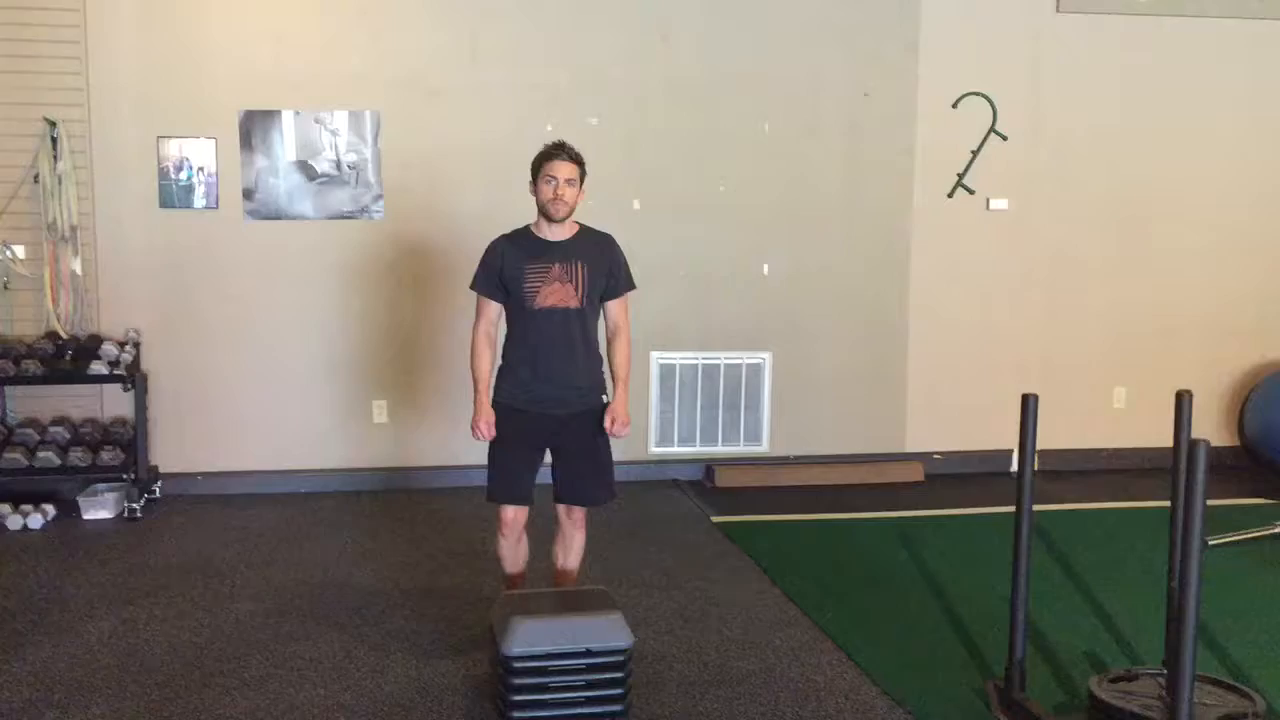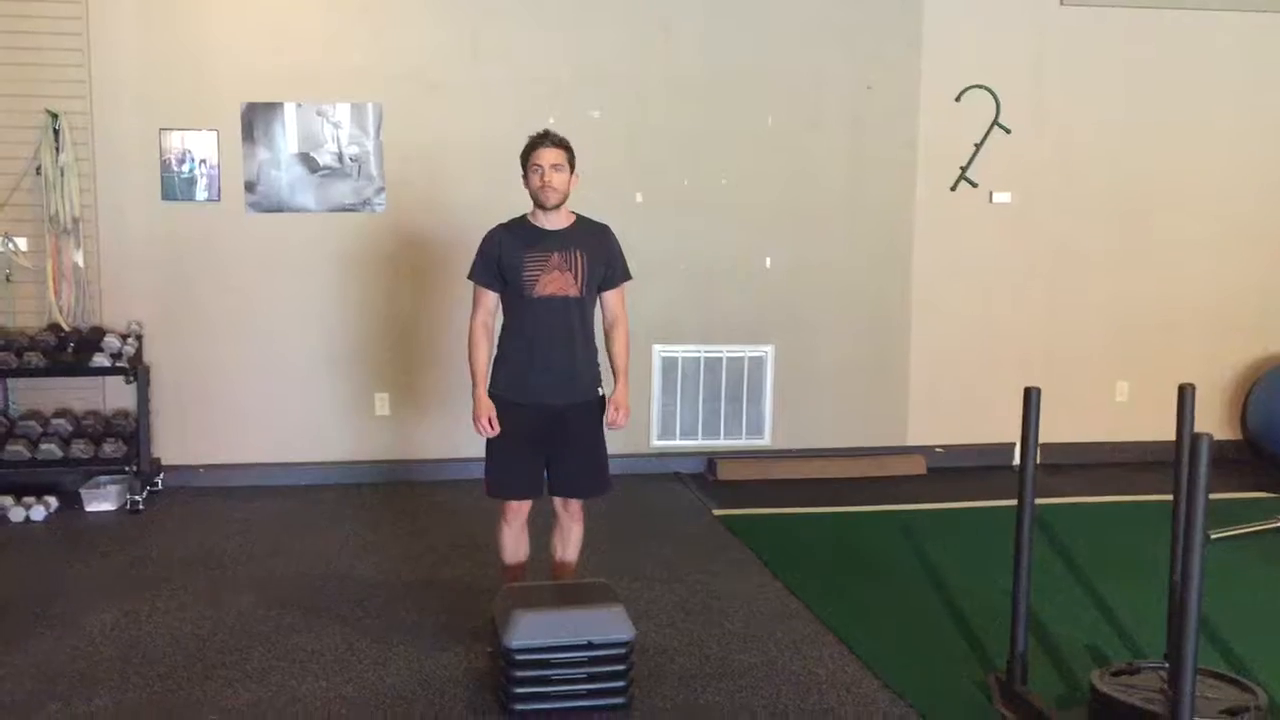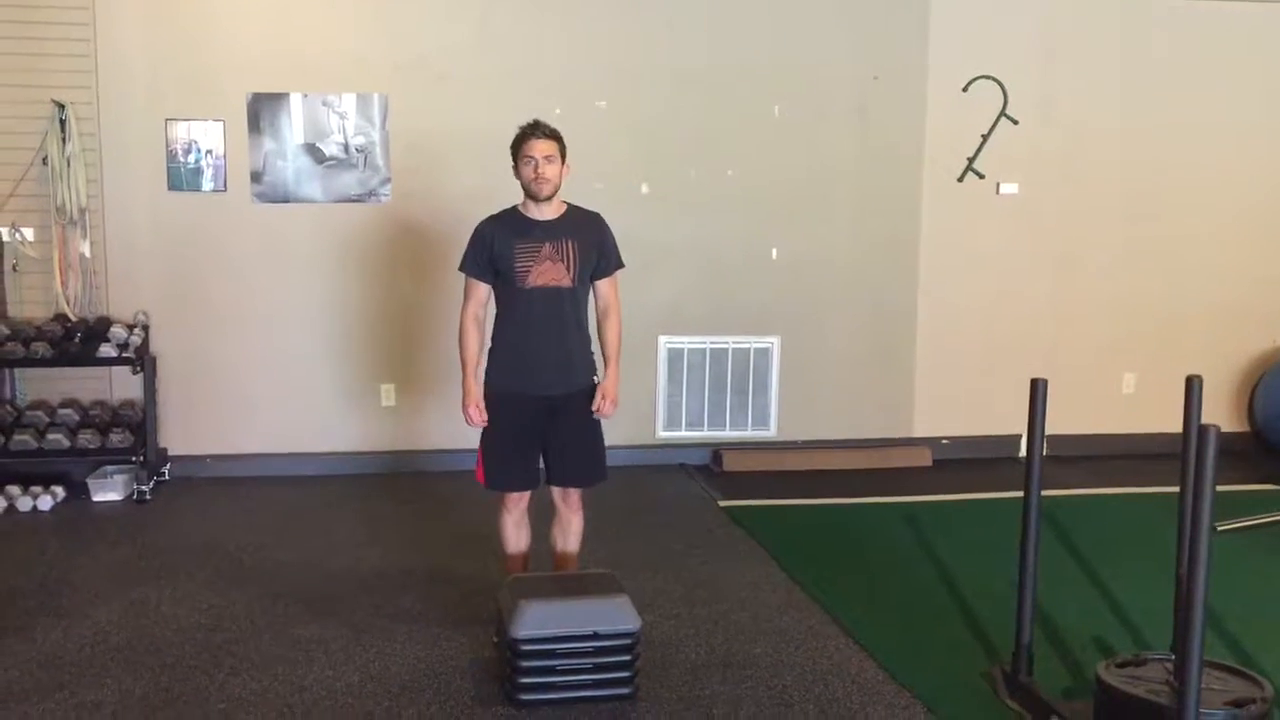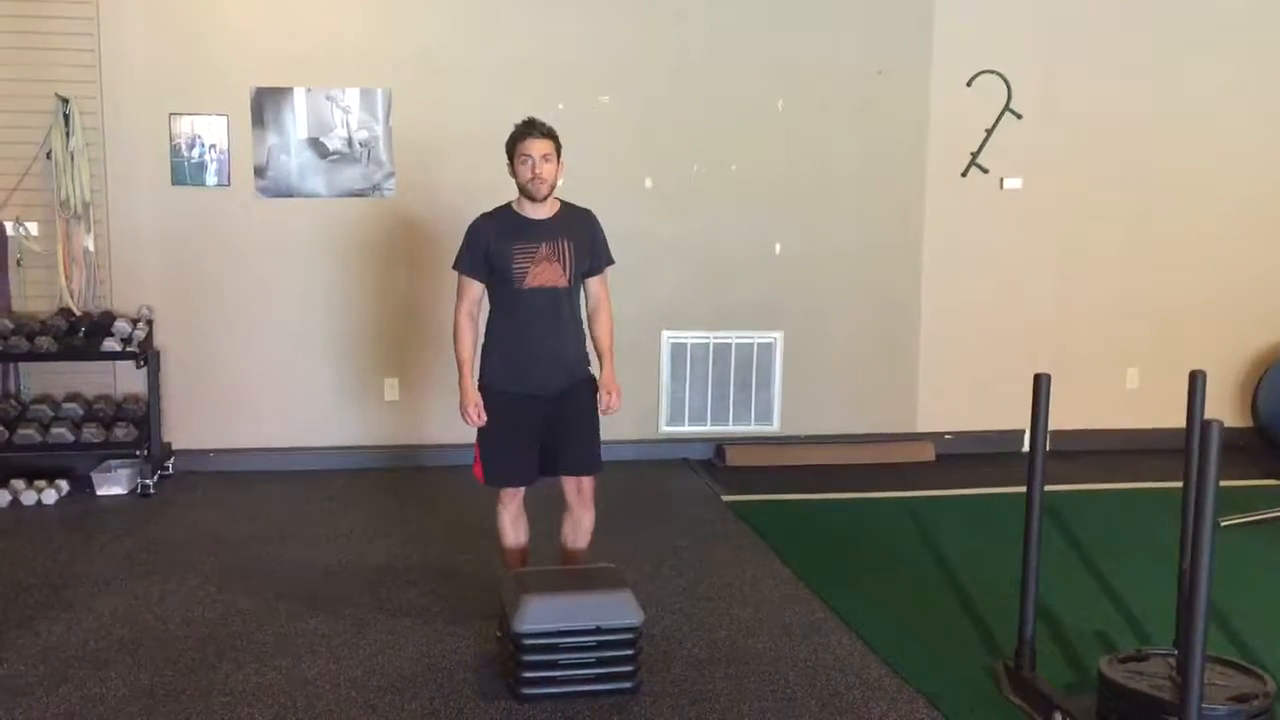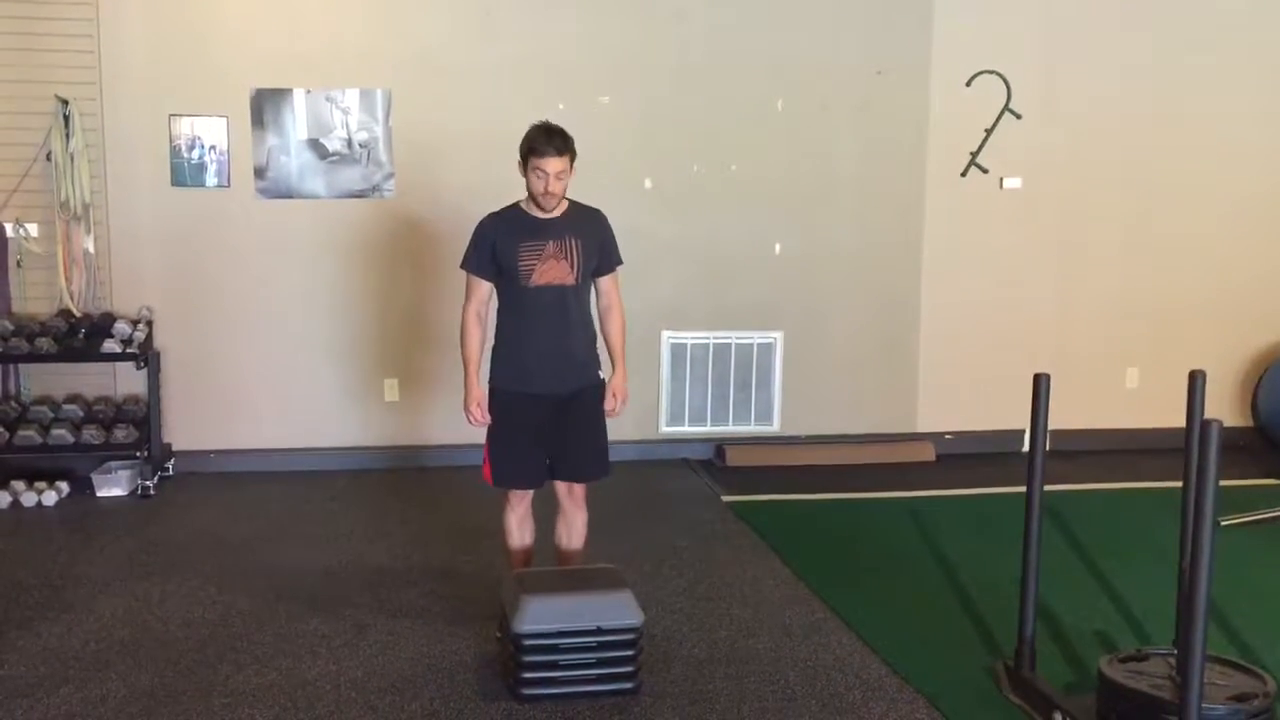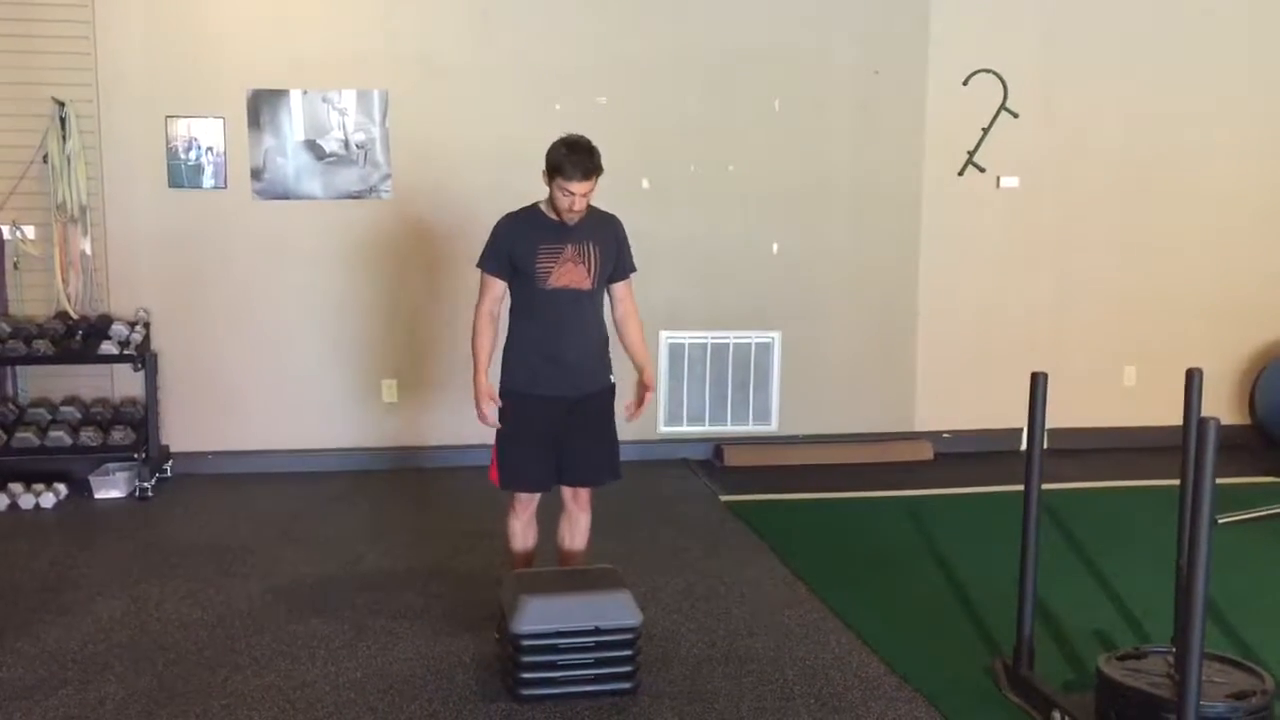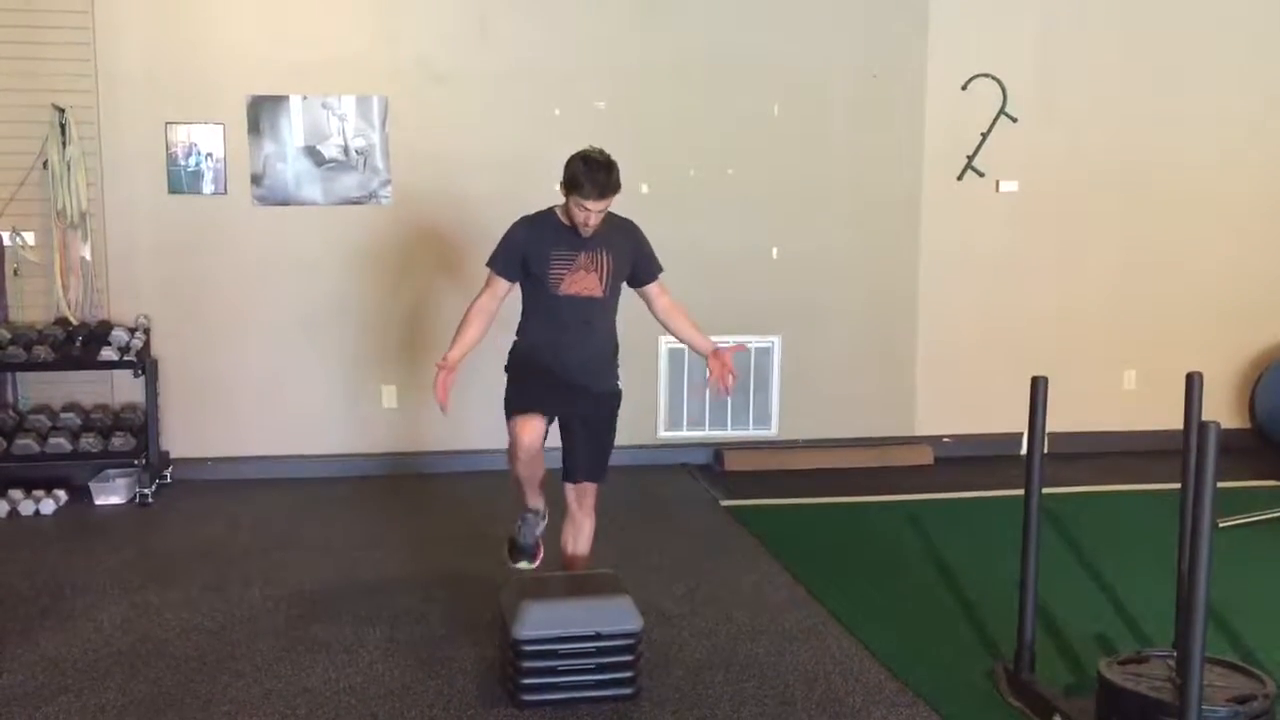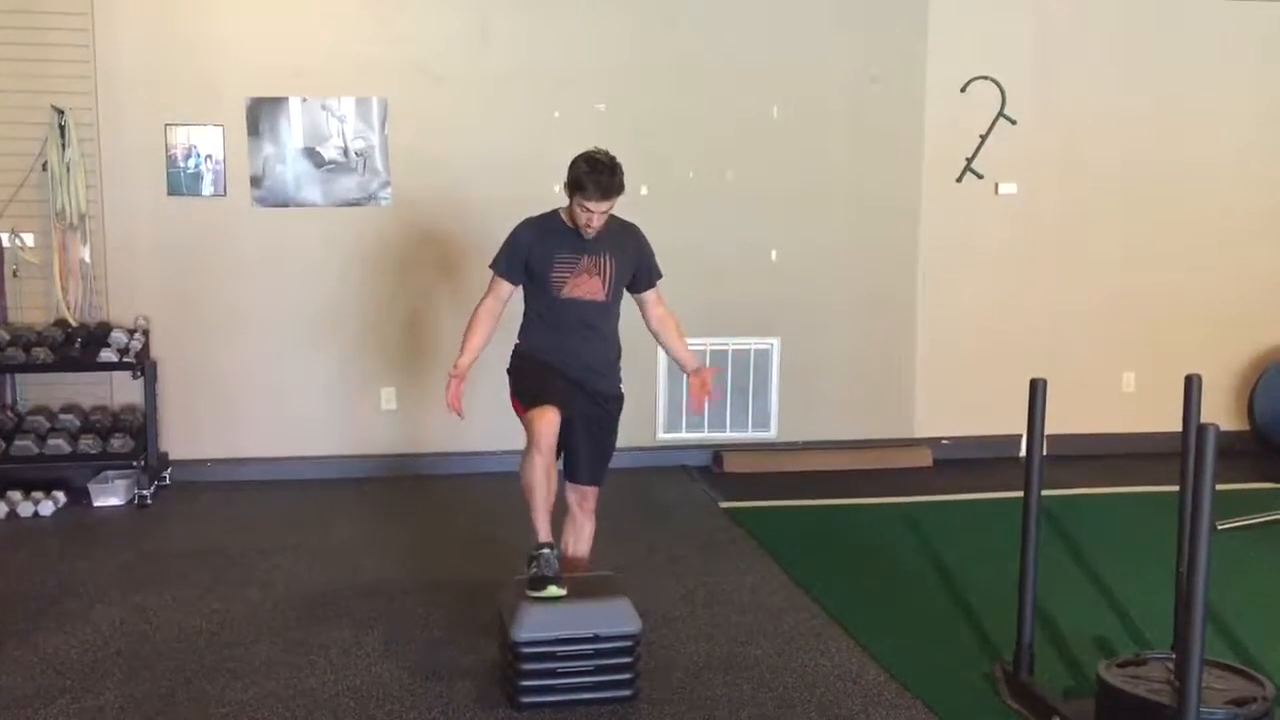
dt=0.4s
person 1, frame 1
left shoulder: (603, 250)
right shoulder: (504, 251)
left elbow: (618, 328)
right elbow: (484, 329)
left wrist: (620, 395)
right wrist: (481, 398)
left hip: (582, 407)
right hip: (518, 406)
left knee: (574, 515)
right knee: (511, 518)
person 1, frame 2
left shoulder: (599, 239)
right shoulder: (501, 241)
left elbow: (615, 318)
right elbow: (482, 321)
left wrist: (621, 385)
right wrist: (480, 392)
left hip: (579, 399)
right hip: (514, 399)
left knee: (571, 507)
right knee: (515, 508)
person 1, frame 3
left shoulder: (591, 228)
right shoulder: (493, 232)
left elbow: (608, 305)
right elbow: (473, 312)
left wrist: (611, 373)
right wrist: (470, 383)
left hip: (574, 389)
right hip: (510, 390)
left knee: (569, 497)
right knee: (514, 498)
person 1, frame 4
left shoulder: (584, 225)
right shoulder: (487, 230)
left elbow: (598, 302)
right elbow: (466, 310)
left wrist: (608, 369)
right wrist: (466, 382)
left hip: (571, 383)
right hip: (506, 387)
left knee: (581, 491)
right knee: (511, 493)
person 1, frame 5
left shoulder: (593, 225)
right shoulder: (495, 229)
left elbow: (609, 301)
right elbow: (475, 309)
left wrist: (619, 370)
right wrist: (471, 381)
left hip: (579, 385)
right hip: (515, 388)
left knee: (573, 492)
right knee: (518, 495)
person 1, frame 6
left shoulder: (609, 230)
right shoulder: (513, 230)
left elbow: (622, 305)
right elbow: (488, 308)
left wrist: (644, 371)
right wrist: (481, 378)
left hip: (590, 388)
right hip: (526, 389)
left knee: (579, 495)
right knee: (524, 499)
person 1, frame 7
left shoulder: (627, 236)
right shoulder: (528, 232)
left elbow: (660, 300)
right elbow: (489, 300)
left wrist: (709, 350)
right wrist: (451, 359)
left hip: (597, 380)
right hip: (537, 363)
left knee: (583, 494)
right knee: (526, 438)
right ankle: (532, 515)
person 1, frame 8
left shoulder: (630, 240)
right shoulder: (531, 235)
left elbow: (654, 309)
right elbow: (493, 302)
left wrist: (691, 367)
right wrist: (463, 366)
left hip: (599, 380)
right hip: (539, 363)
left knee: (584, 499)
right knee: (544, 431)
left ankle: (571, 591)
right ankle: (543, 552)
